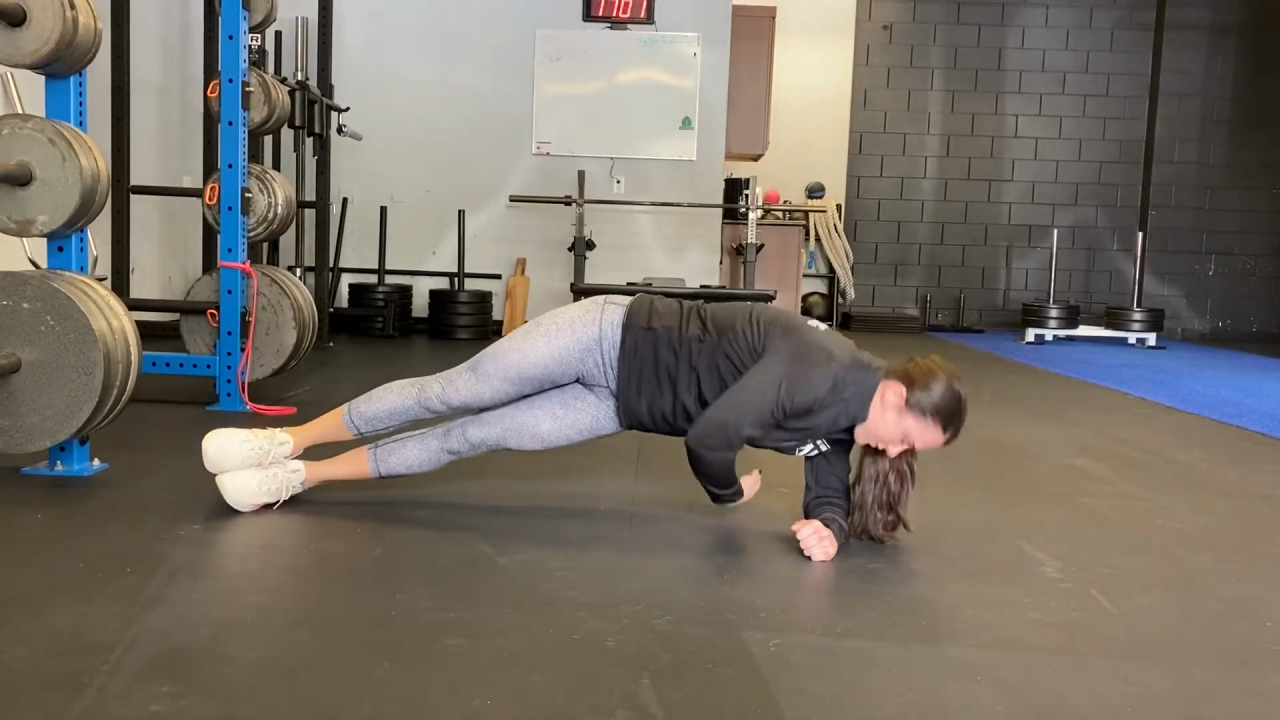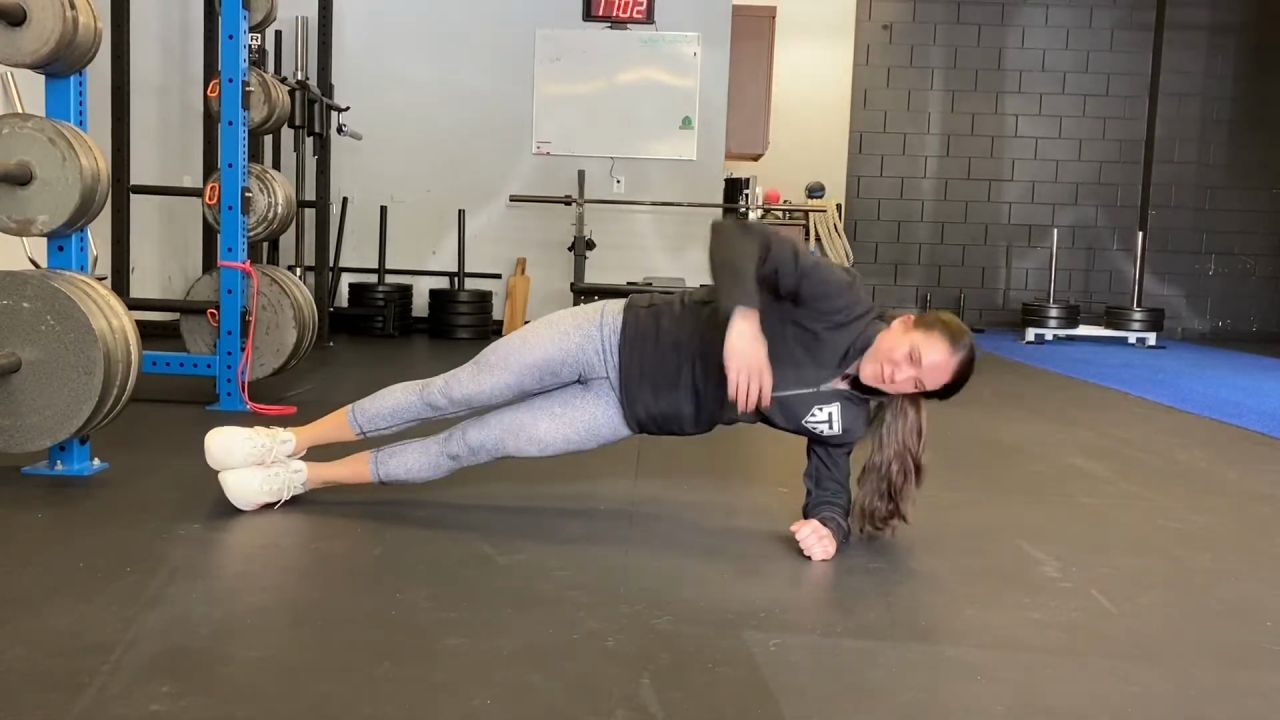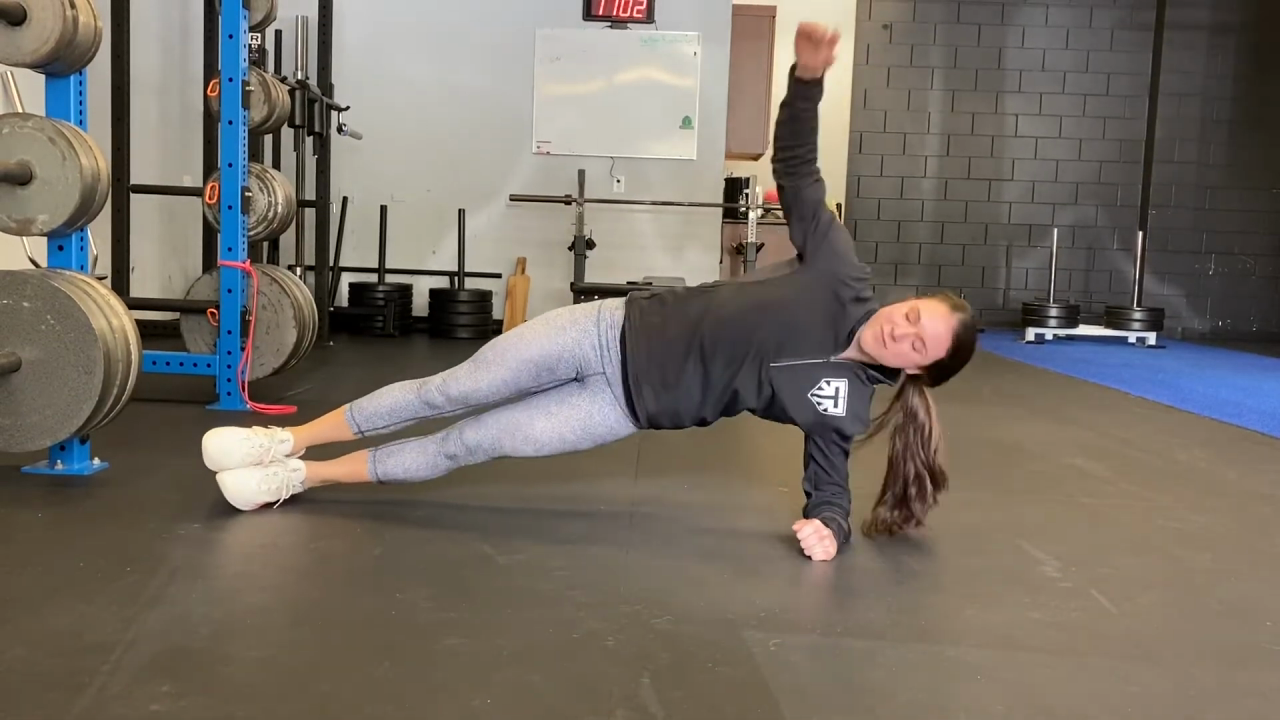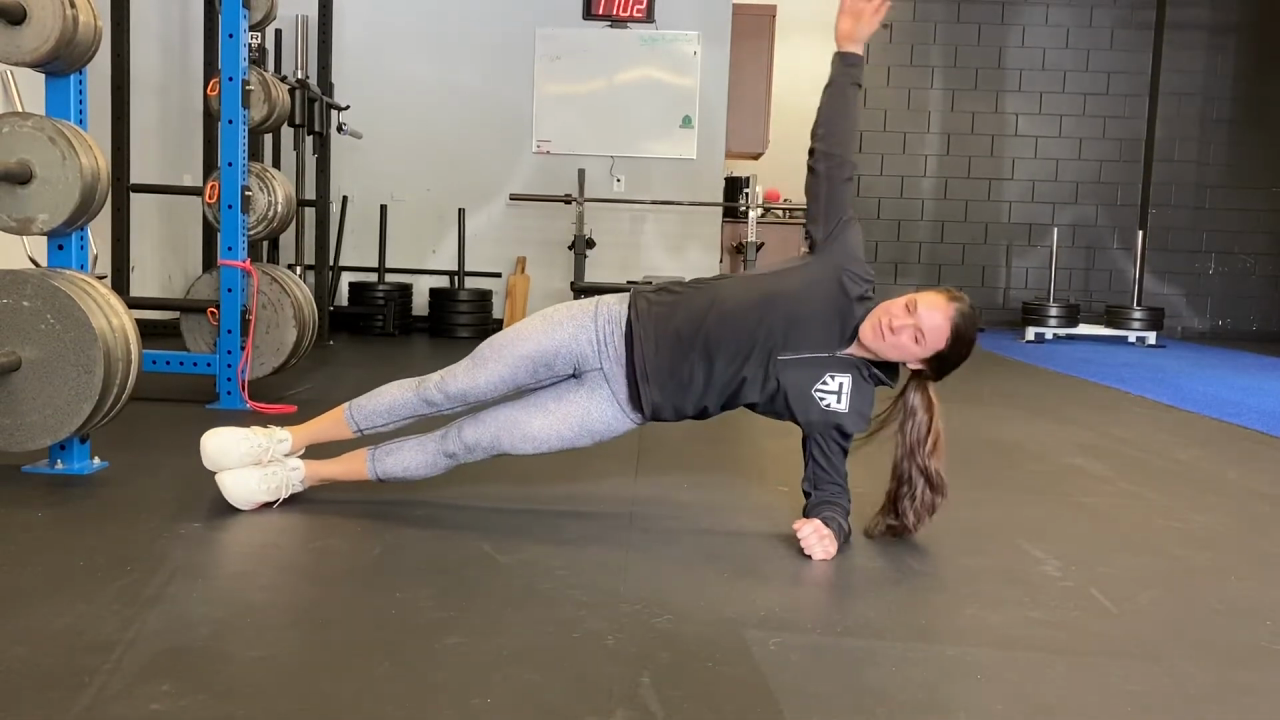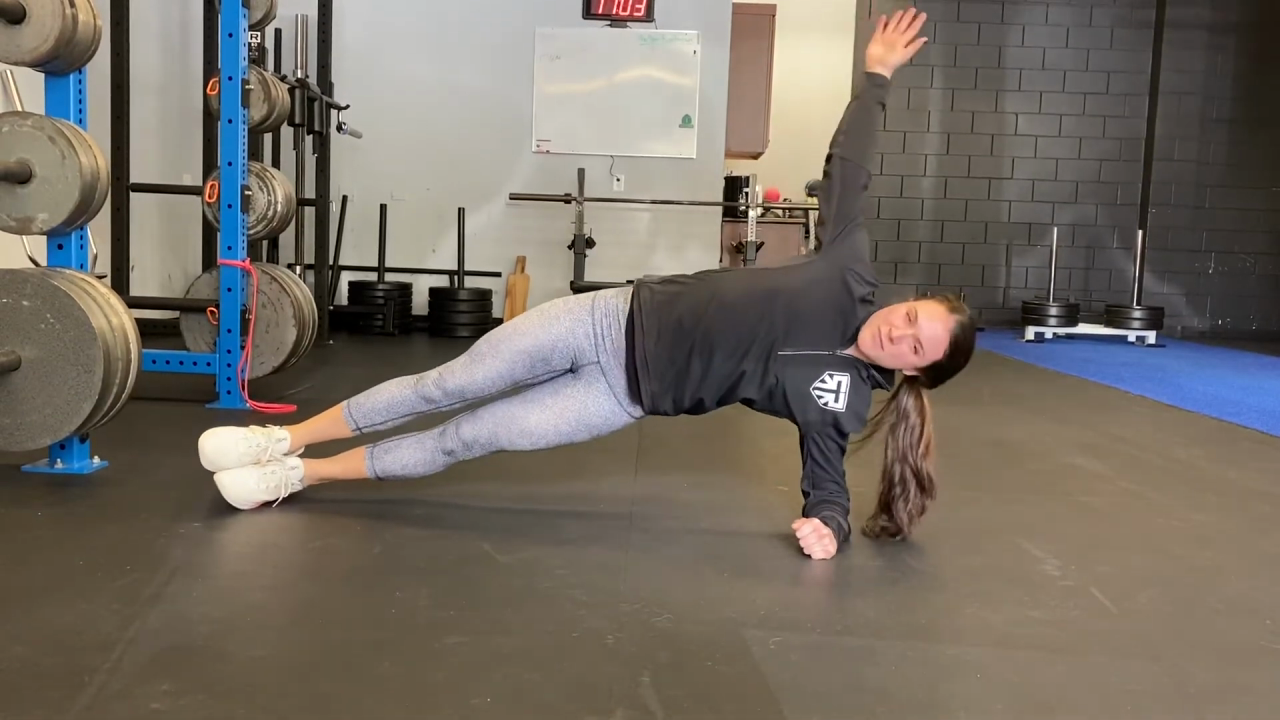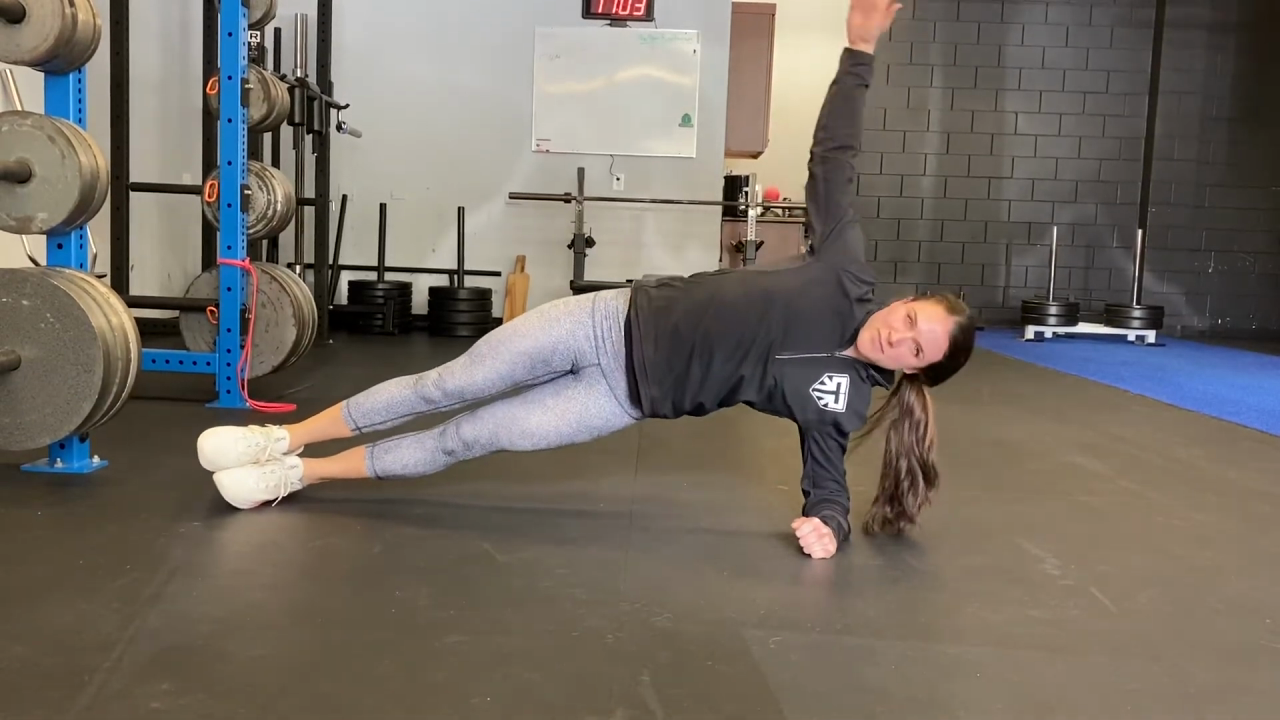
dt=0.3s
person 1, frame 1
left shoulder: (838, 424)
right shoulder: (825, 367)
left elbow: (828, 481)
right elbow: (708, 434)
left wrist: (827, 525)
right wrist: (731, 490)
left hip: (621, 407)
right hip: (612, 336)
left knee: (470, 439)
right knee: (446, 395)
left ankle: (297, 478)
right ankle: (283, 440)
person 1, frame 2
left shoulder: (846, 411)
right shoulder: (841, 299)
left elbow: (829, 475)
right elbow: (732, 234)
left wrist: (823, 522)
right wrist: (743, 319)
left hip: (628, 408)
right hip: (615, 334)
left knee: (469, 445)
right knee: (448, 395)
left ankle: (301, 478)
right ankle: (287, 439)
person 1, frame 3
left shoulder: (844, 406)
right shoulder: (842, 281)
left elbow: (827, 480)
right elbow: (794, 173)
left wrist: (825, 525)
right wrist: (808, 75)
left hip: (630, 407)
right hip: (614, 332)
left knee: (467, 447)
right knee: (445, 394)
left ankle: (298, 479)
right ankle: (284, 441)
person 1, frame 4
left shoulder: (845, 400)
right shoulder: (848, 276)
left elbow: (827, 476)
right elbow: (830, 163)
left wrist: (826, 525)
left hip: (628, 400)
right hip: (613, 326)
left knee: (466, 442)
right knee: (445, 393)
left ankle: (297, 479)
right ankle: (282, 442)
person 1, frame 5
left shoulder: (839, 400)
right shoulder: (851, 277)
left elbow: (824, 472)
right elbow: (845, 168)
left wrist: (825, 523)
right wrist: (875, 75)
left hip: (628, 393)
right hip: (615, 320)
left knee: (465, 438)
right knee: (444, 386)
left ankle: (297, 475)
right ankle: (282, 439)
person 1, frame 6
left shoulder: (840, 398)
right shoulder: (846, 276)
left elbow: (826, 472)
right elbow: (833, 155)
left wrist: (826, 522)
left hip: (627, 395)
right hip: (614, 321)
left knee: (464, 438)
right knee: (444, 389)
left ankle: (295, 477)
right ankle: (282, 439)
